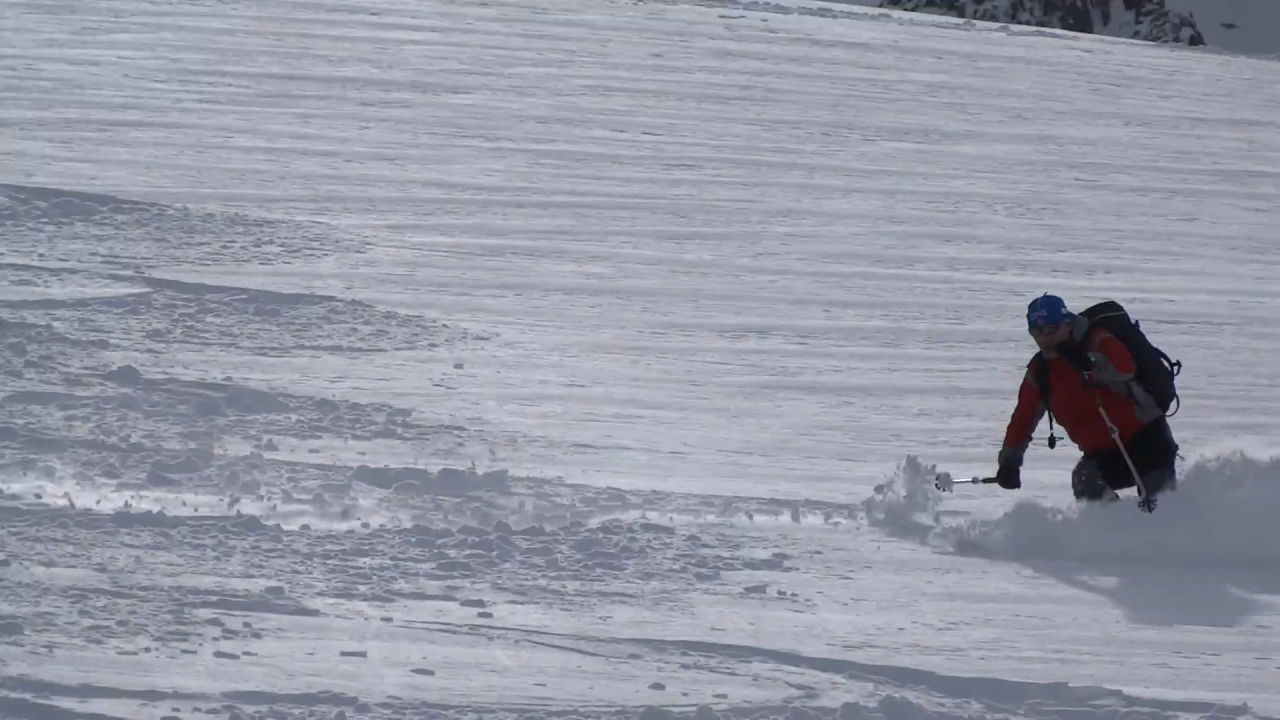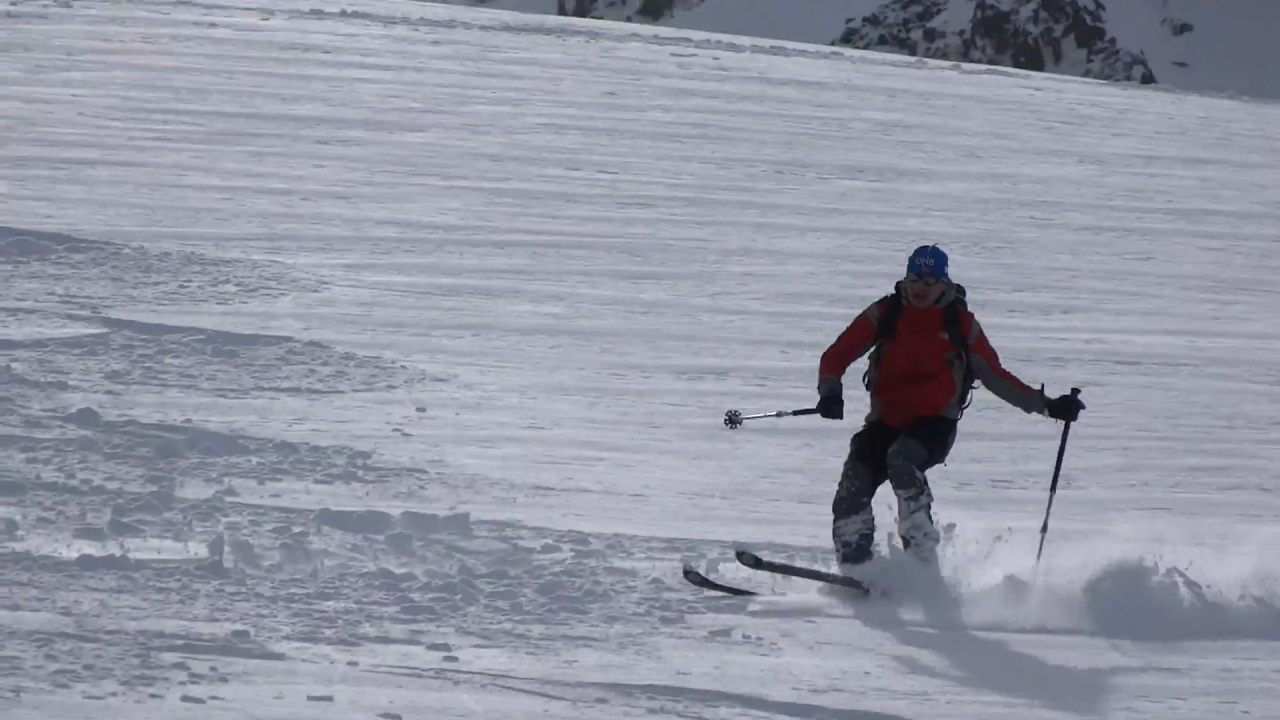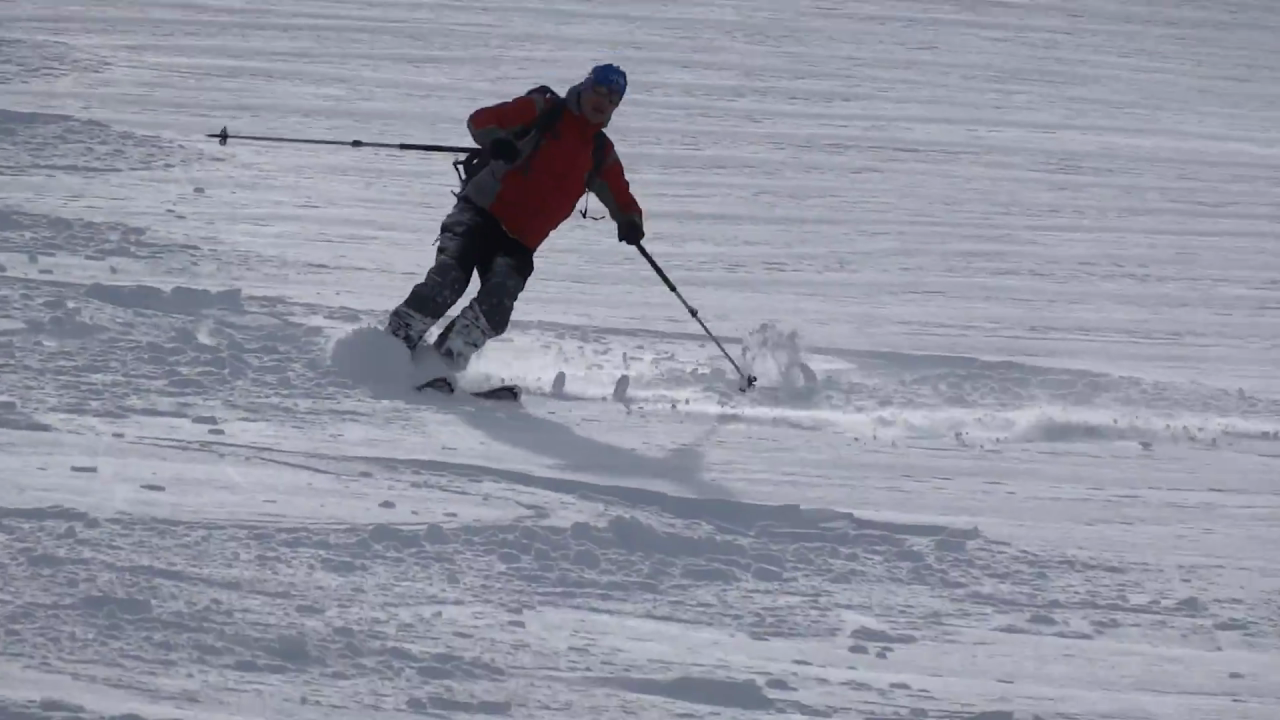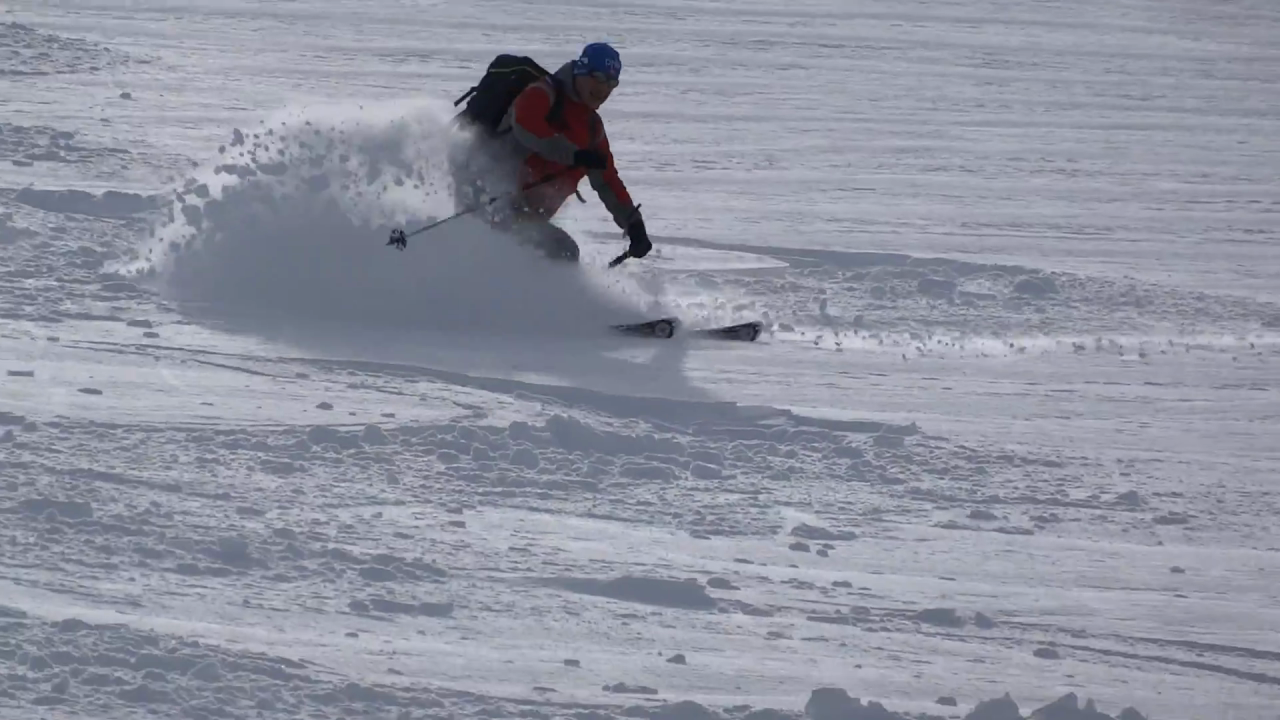
dt=0.5s
person 1, frame 1
left shoulder: (1098, 344)
right shoulder: (1038, 374)
left elbow: (1125, 371)
right elbow: (1021, 423)
left wrist: (1087, 364)
right wrist: (1009, 465)
left hip: (1145, 434)
right hip: (1103, 452)
left knee: (1158, 494)
right knee: (1086, 482)
person 1, frame 2
left shoulder: (960, 324)
right shoulder: (883, 314)
left elbow: (995, 376)
right elbow: (836, 354)
left wrist: (1046, 404)
right wrist: (831, 391)
left hip: (934, 424)
right hip: (883, 424)
left knee: (902, 460)
right knee: (853, 484)
left ankle: (922, 557)
right ankle: (854, 568)
person 1, frame 3
left shoulder: (603, 154)
right shoulder: (544, 110)
left elbow: (621, 200)
right elbow: (480, 121)
left wrist: (631, 223)
right wrist: (498, 143)
left hip: (518, 244)
right hip: (479, 212)
left knee: (497, 304)
right knee: (448, 282)
person 1, frame 4
left shoulder: (591, 126)
right shoulder: (545, 93)
left elbow: (607, 180)
right elbow: (525, 125)
left wrist: (633, 223)
right wrist: (573, 154)
left hip: (524, 211)
